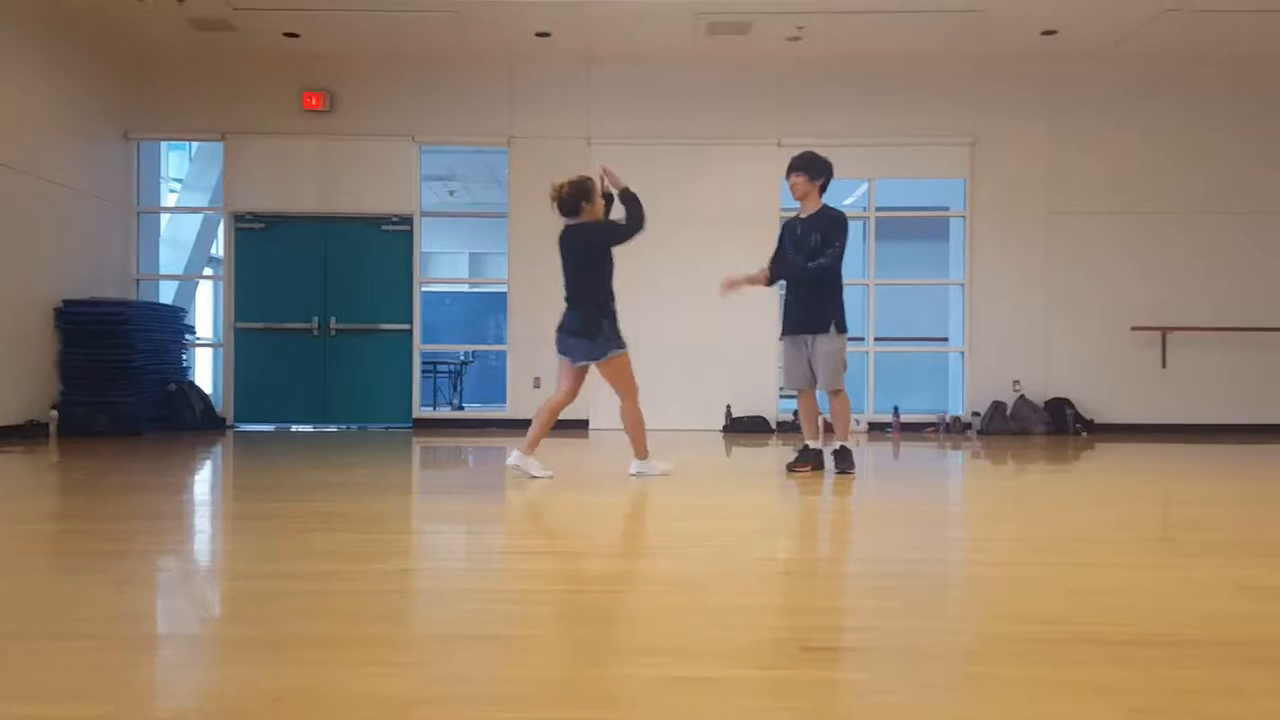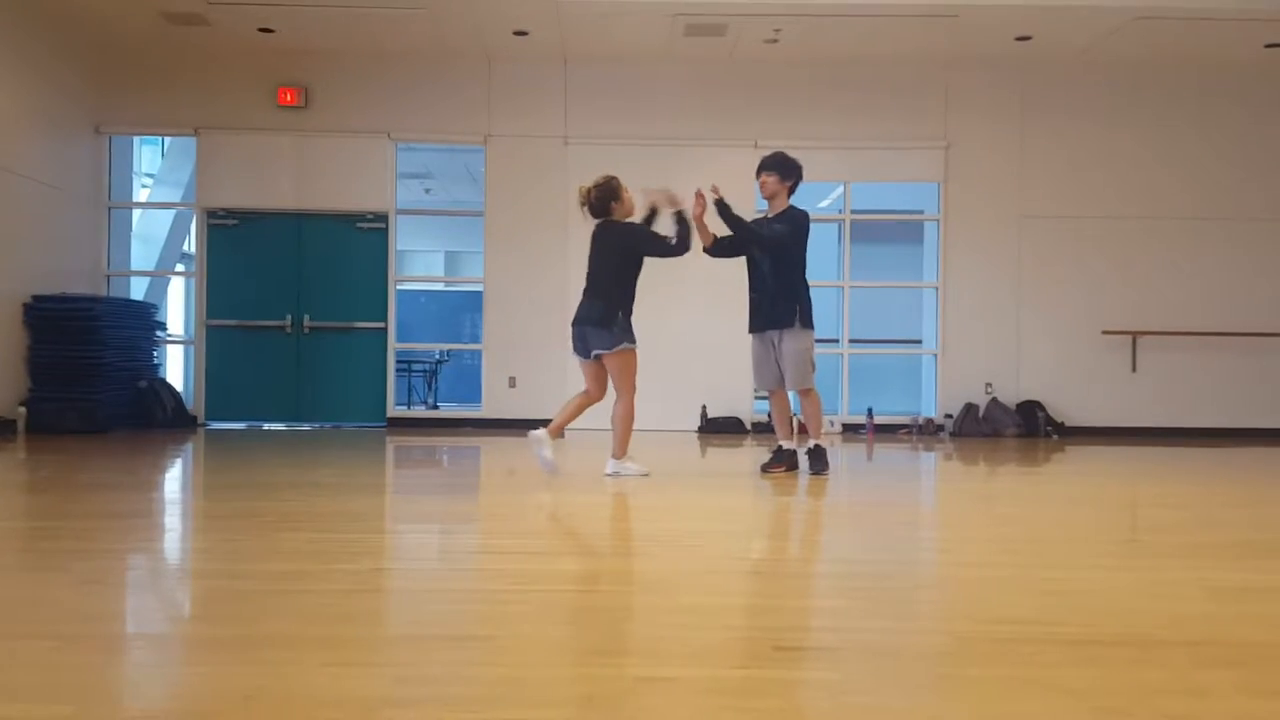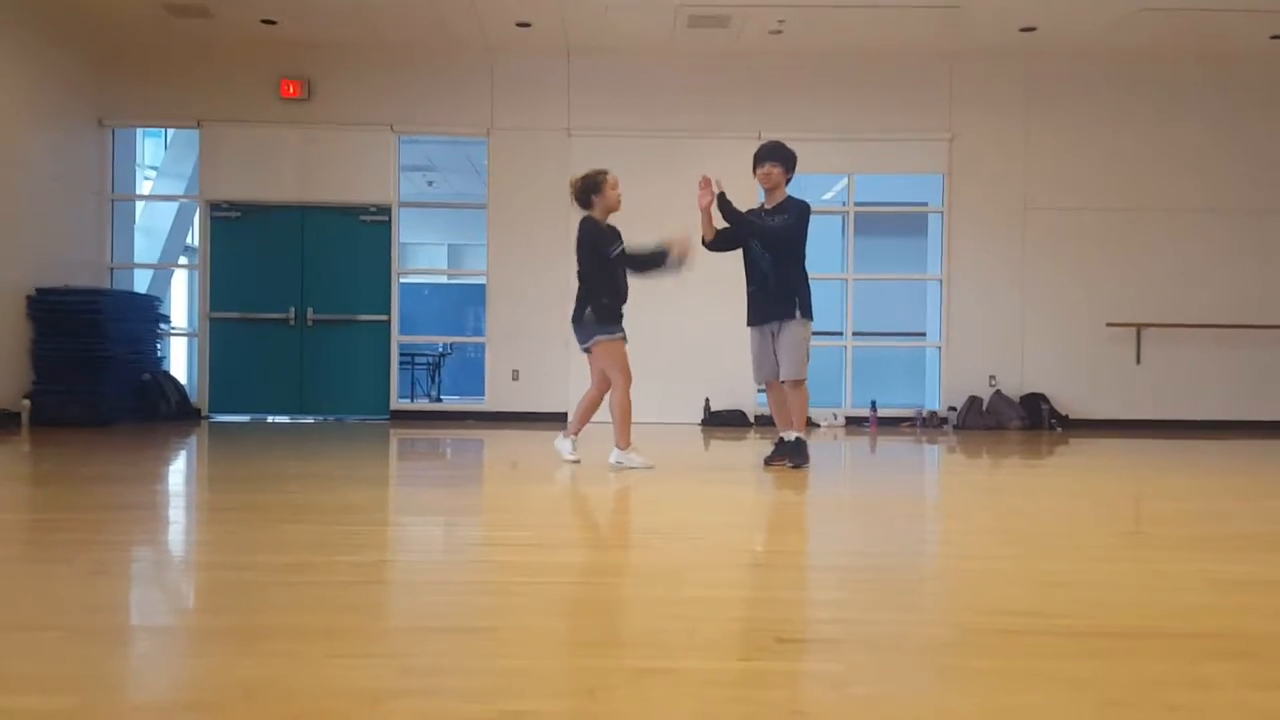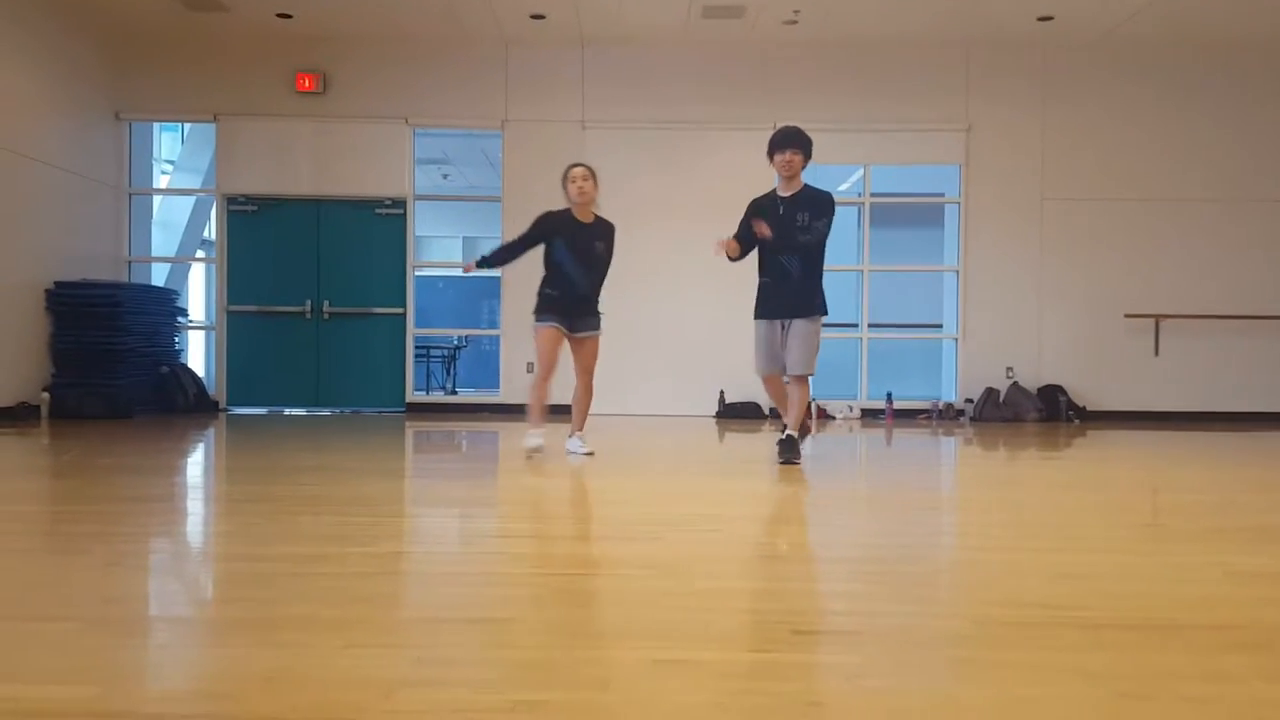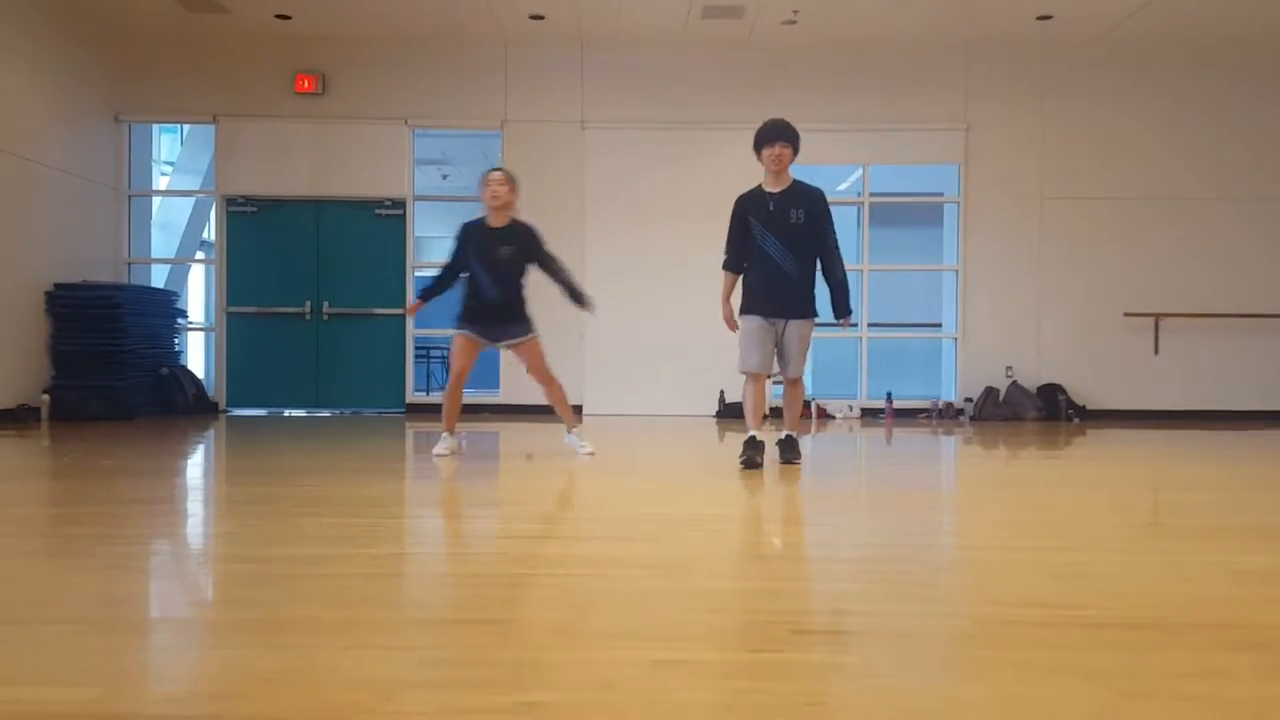
dt=0.4s
person 1, frame 1
left shoulder: (834, 220)
right shoulder: (790, 227)
left elbow: (828, 266)
right elbow: (775, 270)
left wrist: (782, 271)
right wrist: (746, 280)
left hip: (826, 319)
right hip: (795, 319)
left knee: (834, 386)
right knee: (803, 388)
left ankle: (842, 448)
right ankle: (812, 449)
person 1, frame 2
left shoulder: (797, 219)
right shoulder: (755, 227)
left elbow: (766, 241)
right elbow: (717, 248)
left wrist: (723, 209)
right wrist: (699, 220)
left hip: (793, 315)
right hip: (762, 316)
left knee: (803, 385)
right knee: (773, 387)
left ankle: (816, 448)
right ankle: (785, 450)
person 1, frame 3
left shoulder: (797, 210)
right shoulder: (751, 218)
left elbow: (769, 233)
right elbow: (714, 242)
left wrist: (723, 205)
right wrist: (704, 211)
left hip: (792, 307)
right hip: (760, 310)
left knee: (794, 377)
right knee: (771, 380)
left ankle: (799, 439)
right ankle: (786, 440)
person 1, frame 4
left shoulder: (821, 201)
right shoulder: (760, 206)
left elbow: (813, 242)
right elbow: (741, 249)
left wrist: (775, 239)
right wrist: (730, 246)
left hip: (805, 303)
right hip: (768, 303)
left knee: (798, 373)
right knee: (769, 373)
left ankle: (791, 437)
right ankle: (793, 423)
person 1, frame 5
left shoulder: (812, 199)
right shoulder: (746, 203)
left elbow: (828, 253)
right elbow: (735, 257)
left wrist: (841, 303)
right wrist: (725, 300)
left hip: (799, 305)
right hip: (756, 305)
left knee: (792, 376)
right knee: (754, 373)
left ankle: (789, 438)
right ankle: (754, 440)
person 2, frame 1
left shoulder: (571, 235)
right shoulder: (590, 236)
right elbow: (635, 223)
left wrist: (608, 193)
right wrist: (622, 190)
left hip: (572, 326)
right hip: (598, 329)
left knee: (563, 396)
right knee: (629, 394)
left ankle: (523, 453)
right ankle: (642, 460)
person 2, frame 2
left shoulder: (606, 232)
right shoulder: (628, 233)
right elbow: (679, 246)
left wrist: (654, 209)
right wrist: (679, 212)
left hip: (586, 320)
right hip: (610, 321)
left knee: (593, 391)
right knee: (626, 392)
left ankle: (547, 434)
right ankle: (618, 460)
person 2, frame 3
left shoulder: (605, 231)
right shoulder: (592, 230)
left elbow: (630, 263)
right elbow: (631, 261)
left wrist: (670, 254)
right wrist: (669, 253)
left hip: (602, 316)
right hip: (594, 316)
left knee: (601, 385)
right knee: (621, 380)
left ankle: (567, 438)
right ankle: (622, 450)
person 2, frame 4
left shoulder: (606, 230)
right shoulder: (551, 221)
right elbow: (518, 246)
right wrist: (482, 262)
left hip: (586, 311)
right hip: (552, 307)
left knee: (586, 377)
right knee: (544, 370)
left ankle: (576, 436)
right ankle: (535, 431)
person 2, frame 5
left shoulder: (523, 233)
right shoulder: (470, 231)
left elbow: (551, 266)
right elbow: (453, 270)
left wrist: (577, 295)
right wrist: (422, 297)
left hip: (512, 318)
right hip: (474, 317)
left knee: (544, 376)
right knee: (456, 375)
left ankle: (573, 433)
right ankle: (448, 436)
